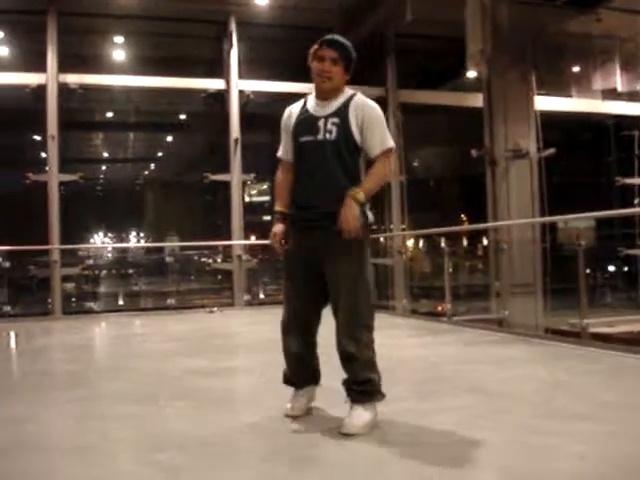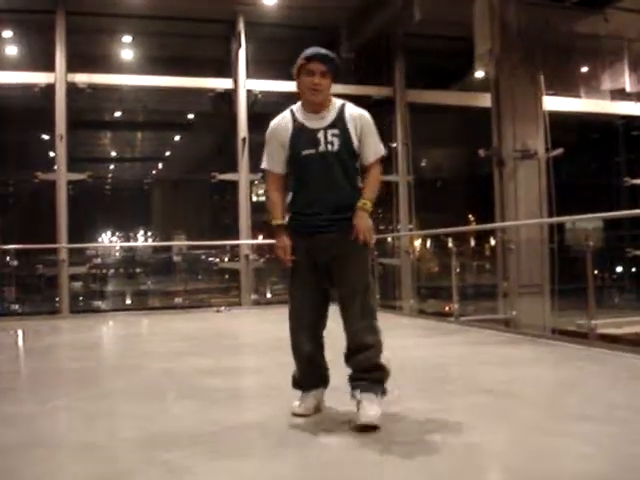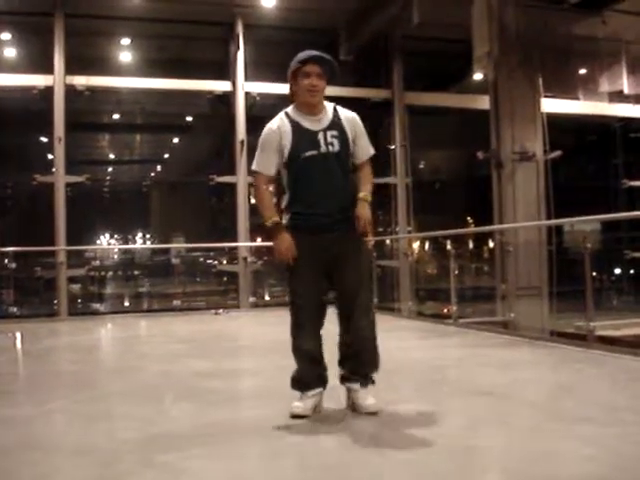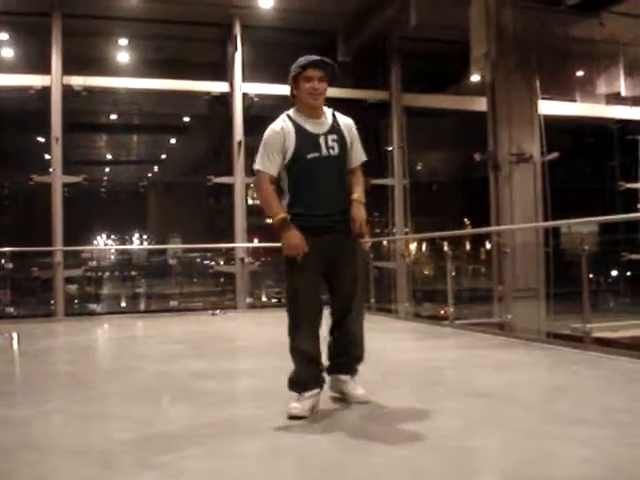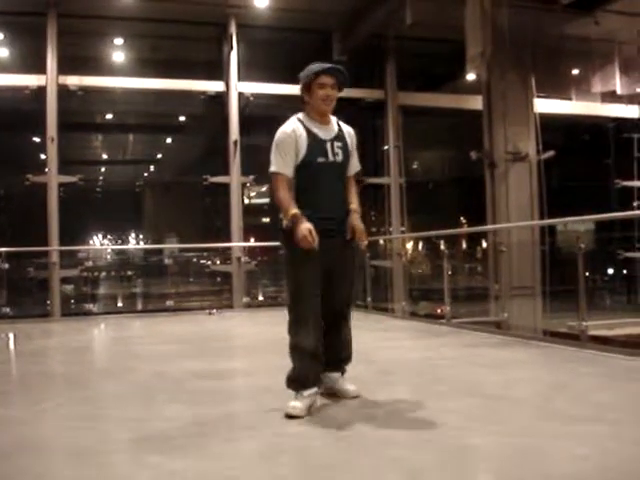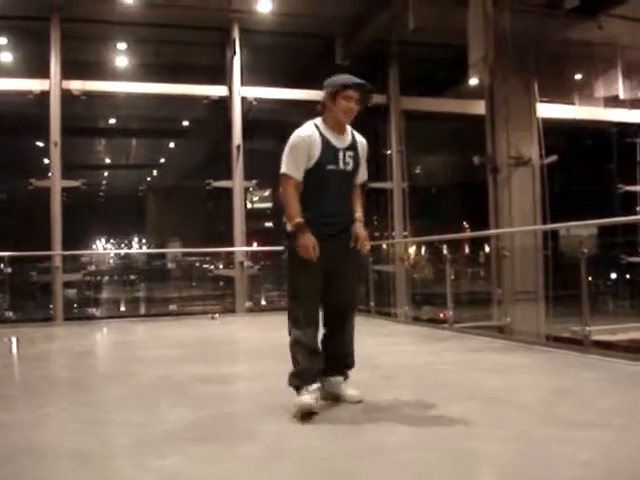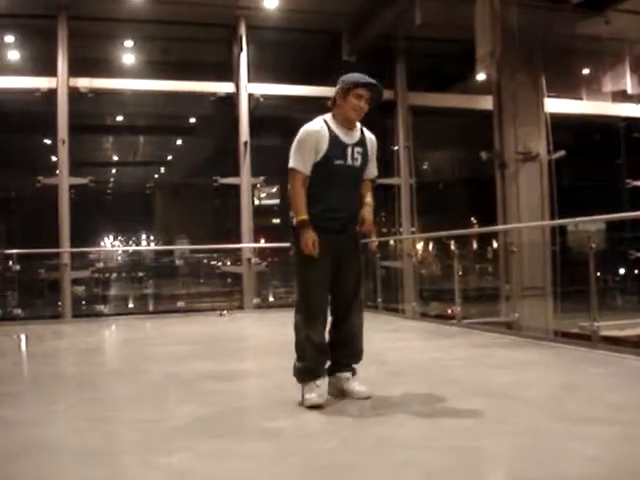
dt=0.2s
person 1, frame 1
left shoulder: (363, 109)
right shoulder: (293, 114)
left elbow: (385, 164)
right elbow: (286, 169)
left wrist: (356, 199)
right wrist: (280, 217)
left hip: (343, 228)
right hip: (301, 228)
left knee: (353, 315)
right knee: (297, 314)
left ankle: (364, 398)
right ankle: (304, 385)
person 1, frame 2
left shoulder: (356, 117)
right shoulder: (281, 126)
left elbow: (374, 168)
right elbow: (275, 182)
left wrist: (364, 209)
right wrist: (280, 229)
left hip: (346, 231)
right hip: (303, 236)
left knee: (360, 312)
right knee: (304, 317)
left ankle: (369, 389)
right ankle: (312, 387)
person 1, frame 3
left shoulder: (348, 120)
right shoulder: (278, 129)
left elbow: (363, 166)
right elbow: (262, 183)
left wrist: (363, 200)
right wrist: (277, 229)
left hip: (348, 230)
right hip: (303, 235)
left knee: (358, 307)
right knee: (305, 315)
left ankle: (358, 382)
right ankle: (310, 387)
person 1, frame 4
left shoulder: (345, 125)
right shoulder: (280, 130)
right elbow: (263, 183)
left wrist: (357, 202)
right wrist: (284, 225)
left hip: (343, 233)
right hip: (303, 235)
left knee: (348, 307)
right knee: (303, 314)
left ankle: (343, 374)
right ankle: (307, 388)
person 1, frame 5
left shoulder: (346, 133)
right shoulder: (290, 132)
right elbow: (280, 185)
left wrist: (355, 212)
right wrist: (297, 219)
left hip: (342, 235)
right hip: (305, 234)
left knee: (339, 308)
right knee: (305, 312)
left ankle: (332, 372)
right ankle: (305, 386)
person 1, frame 6
left shoulder: (359, 143)
right shoulder: (305, 137)
right elbow: (288, 187)
left wrist: (358, 222)
right wrist: (301, 230)
left hip: (344, 240)
right hip: (308, 238)
left knee: (343, 310)
right knee: (304, 312)
left ankle: (334, 377)
right ankle: (307, 384)
person 1, frame 7
left shoulder: (368, 139)
right shoulder: (313, 132)
right elbow: (296, 182)
left wrist: (367, 207)
right wrist: (304, 226)
left hip: (349, 234)
right hip: (315, 233)
left knee: (349, 305)
right knee: (312, 305)
left ankle: (341, 373)
right ankle: (312, 379)
